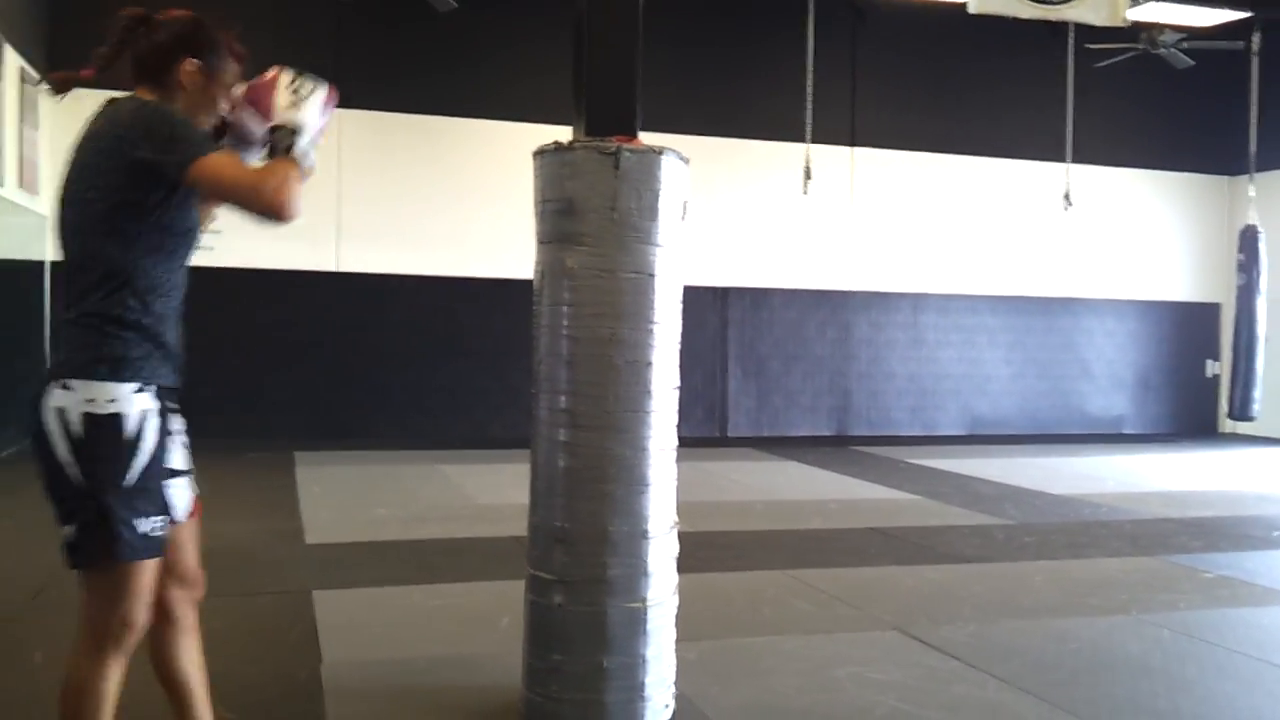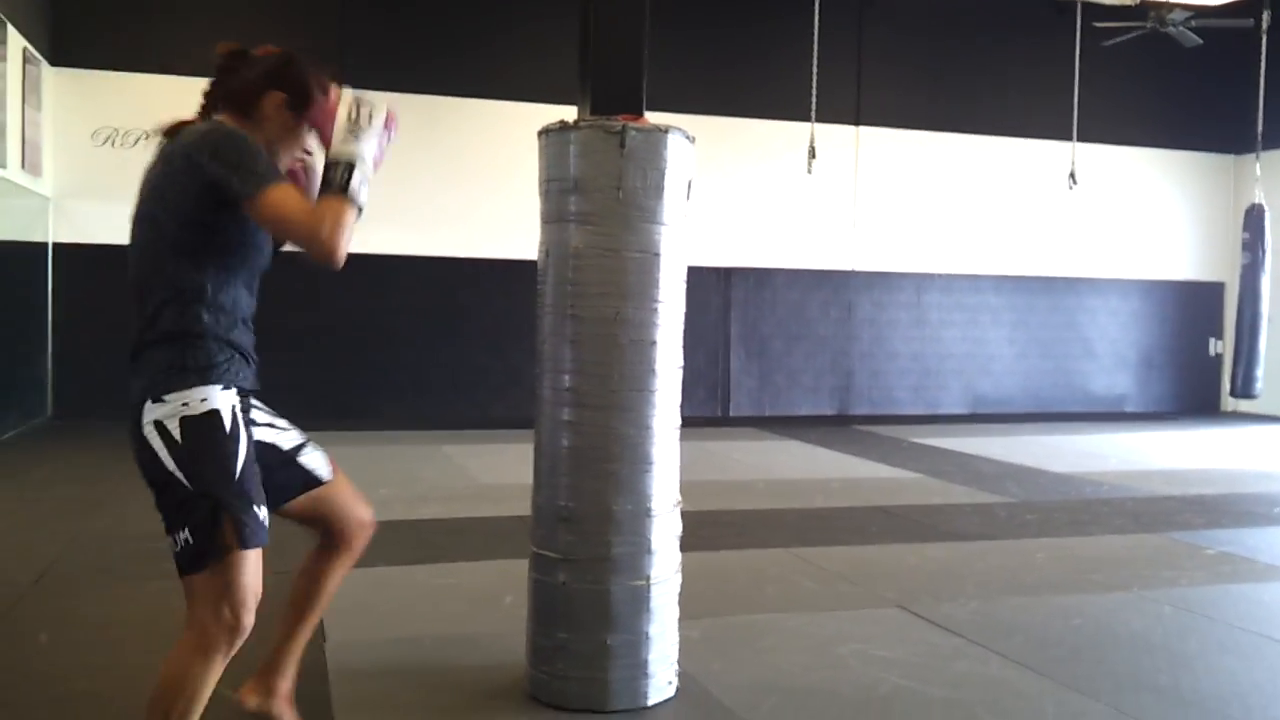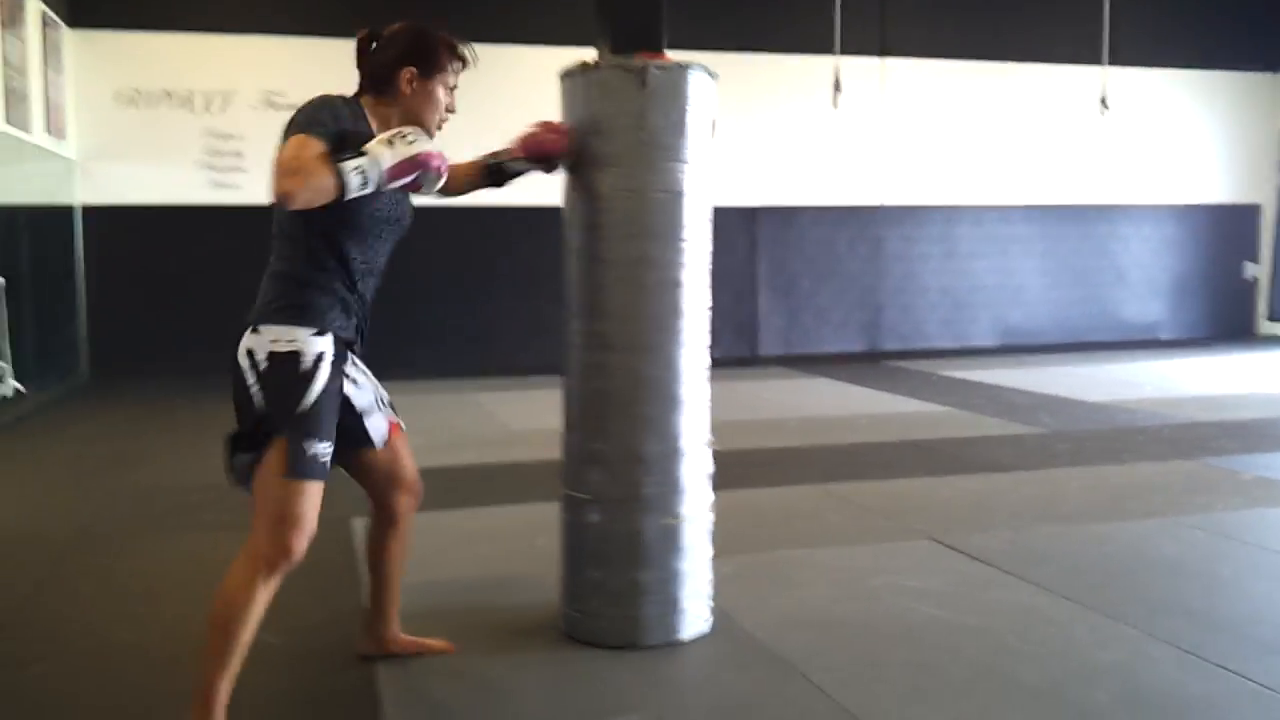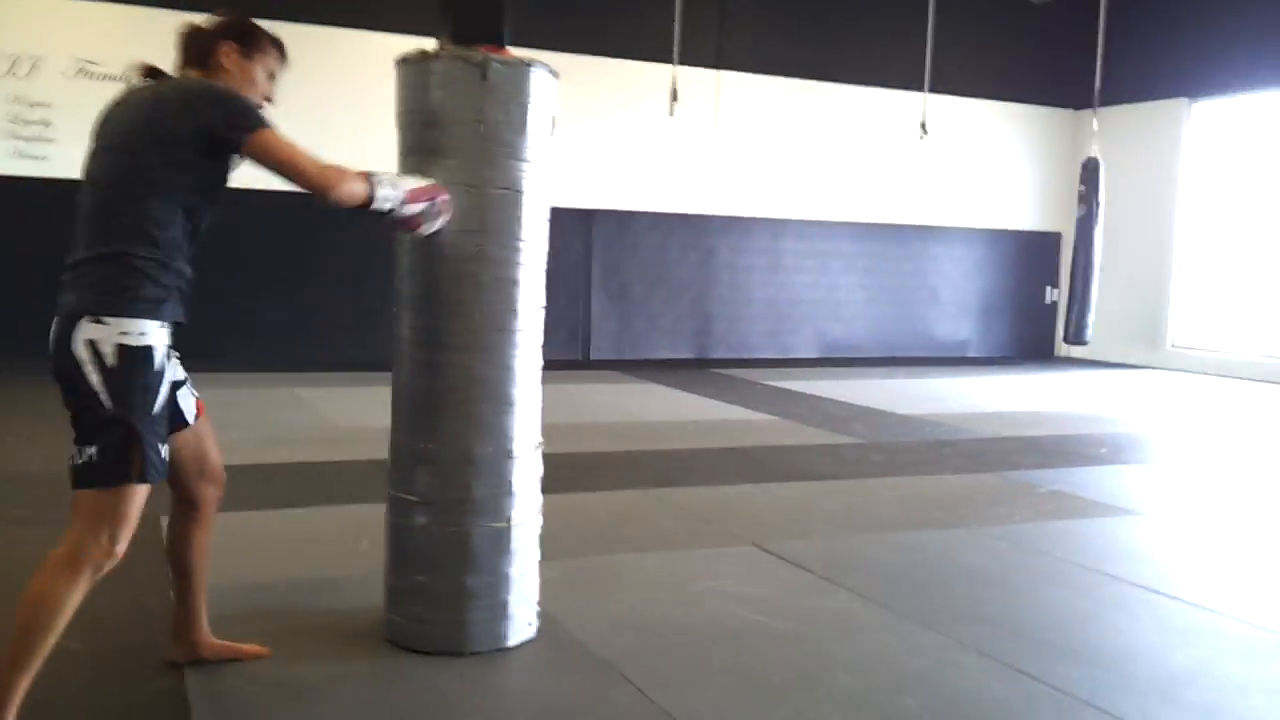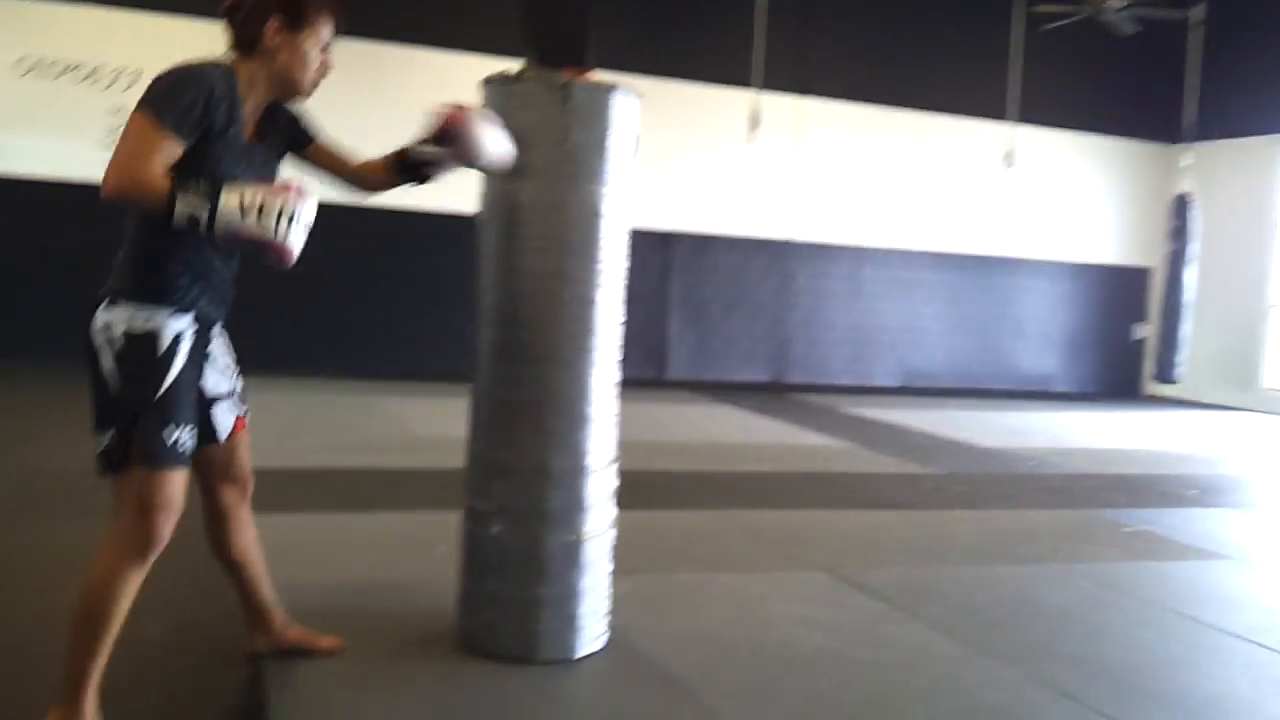
dt=0.3s
person 1, frame 1
left shoulder: (125, 130)
right shoulder: (150, 123)
left elbow: (186, 212)
right elbow: (277, 201)
left wrist: (250, 133)
right wrist: (295, 126)
left hip: (140, 392)
right hip: (106, 397)
left knee: (178, 586)
right knee: (117, 622)
person 1, frame 2
left shoulder: (198, 155)
right shoulder: (223, 145)
right elbow: (331, 244)
left wrist: (301, 171)
right wrist: (358, 156)
left hip: (233, 399)
right hip: (196, 405)
left knee: (353, 523)
right knee: (226, 618)
person 1, frame 3
left shoulder: (387, 136)
right shoulder: (329, 115)
left elbow: (449, 178)
right elbow: (293, 190)
left wrist: (519, 158)
right wrist: (383, 164)
left hip: (337, 349)
right hip: (294, 343)
left knee: (401, 489)
right knee: (280, 543)
left ankle: (381, 631)
person 1, frame 4
left shoulder: (134, 104)
right shoulder: (213, 102)
right elbow: (329, 187)
right wrist: (404, 194)
left hip: (107, 325)
right hip: (126, 330)
left knee: (203, 480)
right knee: (99, 542)
left ankle: (189, 635)
person 1, frame 5
left shoulder: (275, 114)
right shoulder: (194, 86)
left elbow: (361, 174)
right elbow: (122, 182)
left wrist: (437, 153)
right wrist: (229, 208)
left hip: (200, 326)
right hip: (149, 321)
left knee: (233, 489)
right knee: (146, 527)
left ankle: (268, 625)
